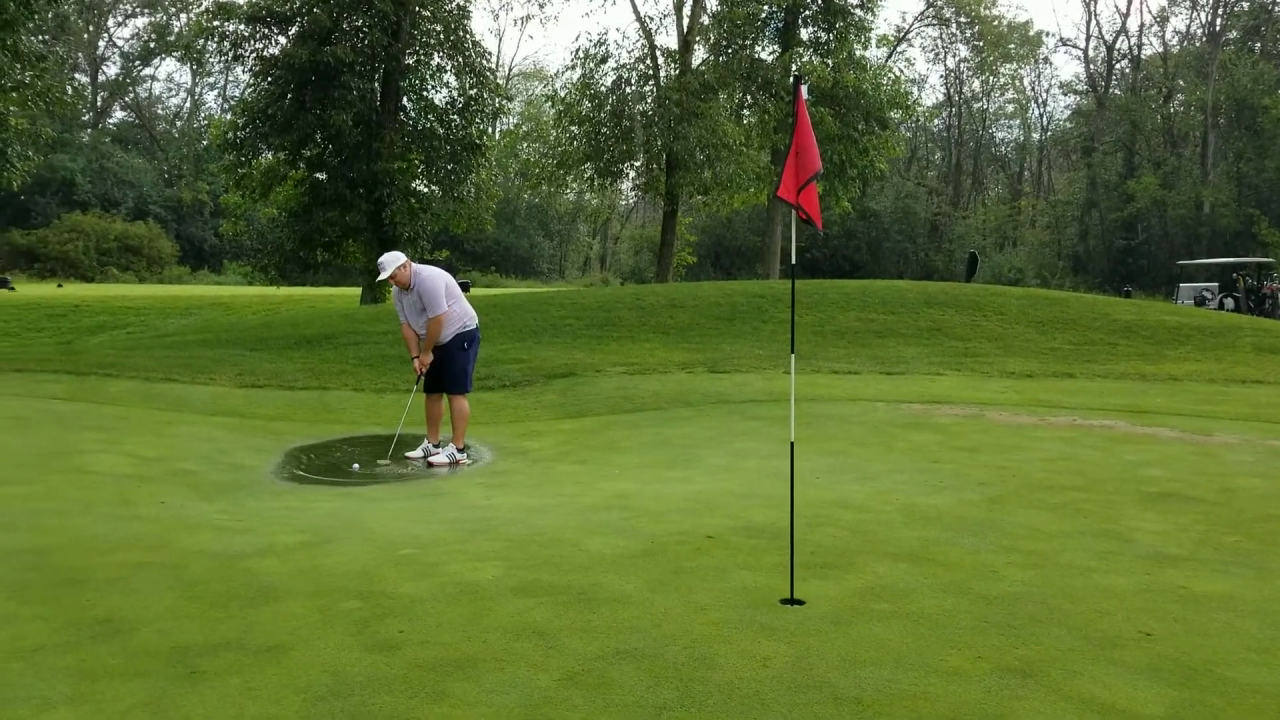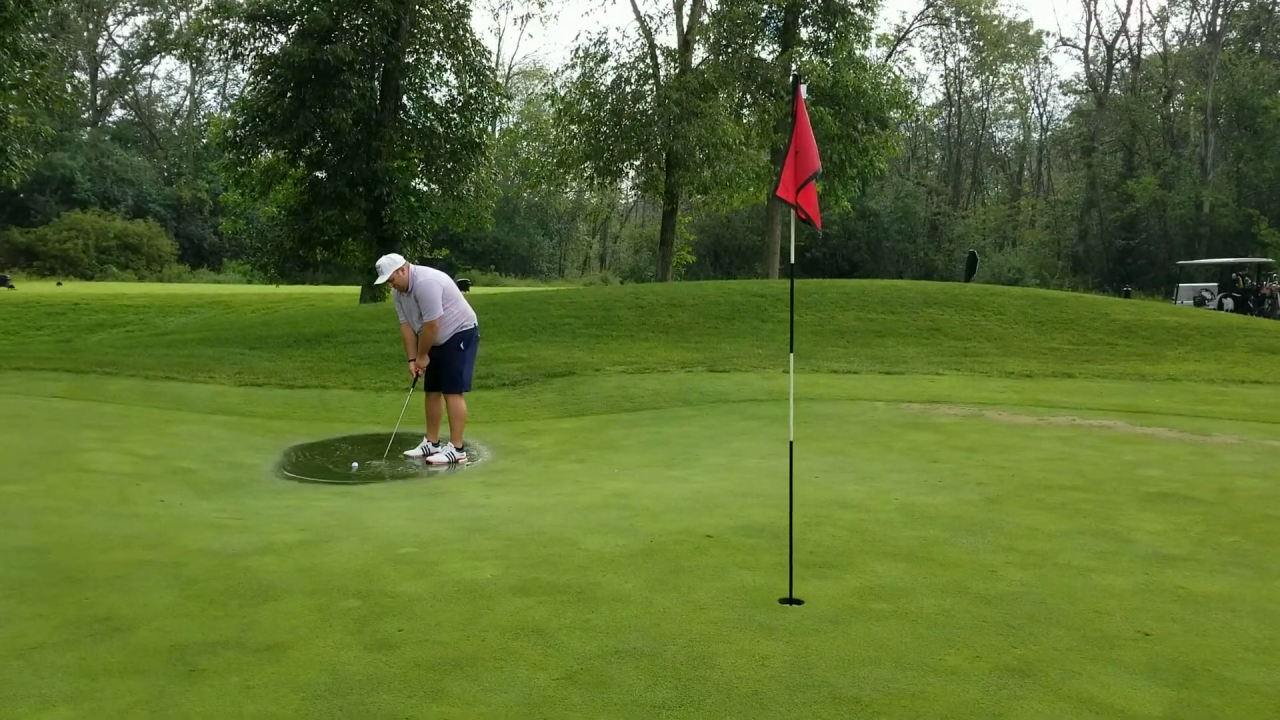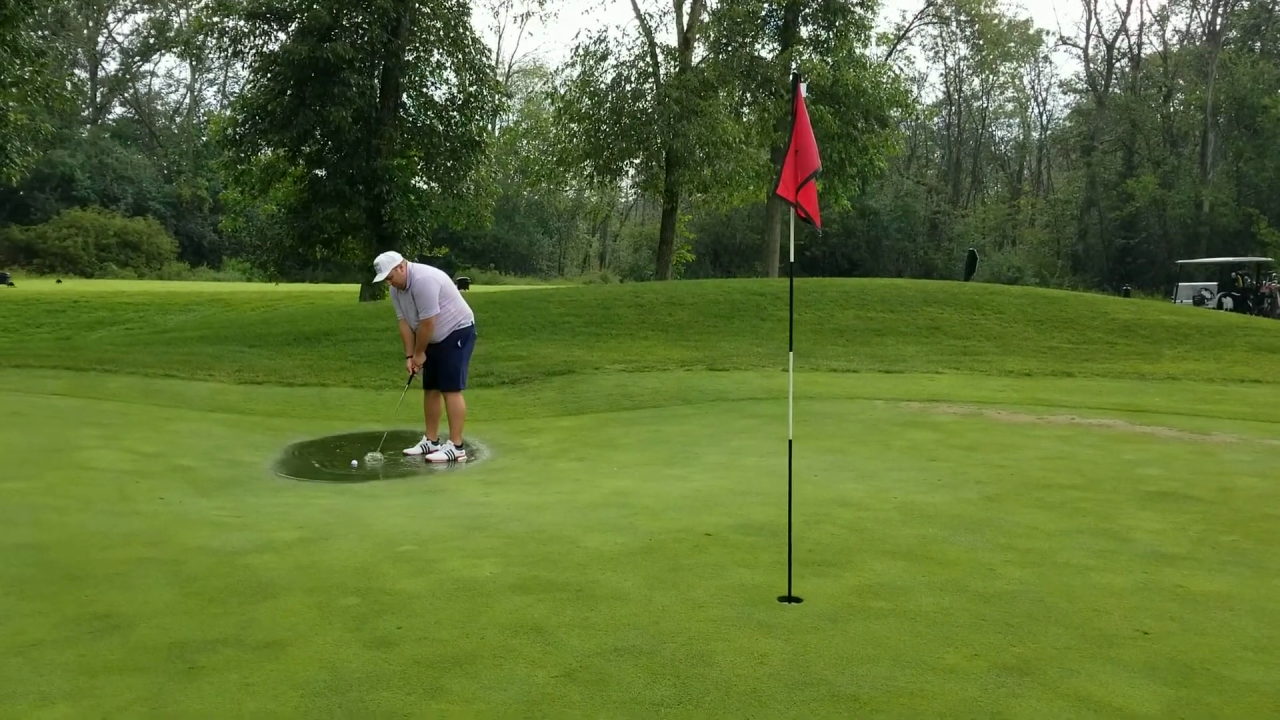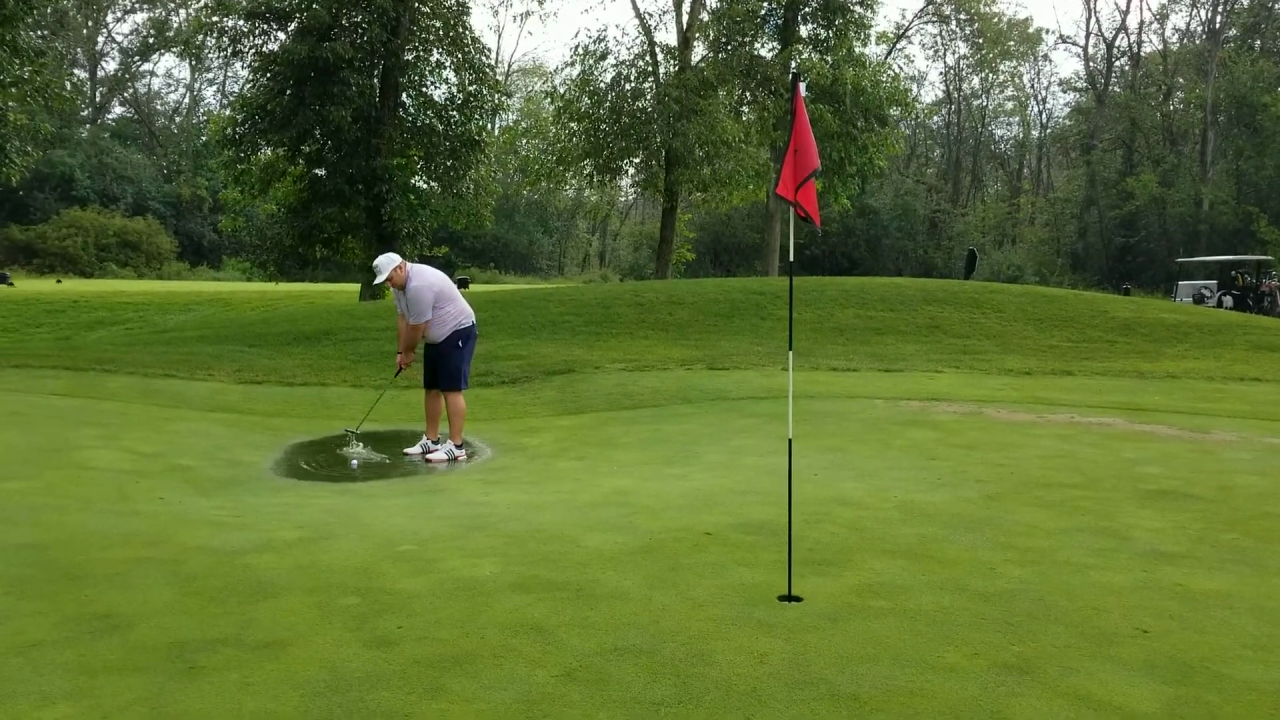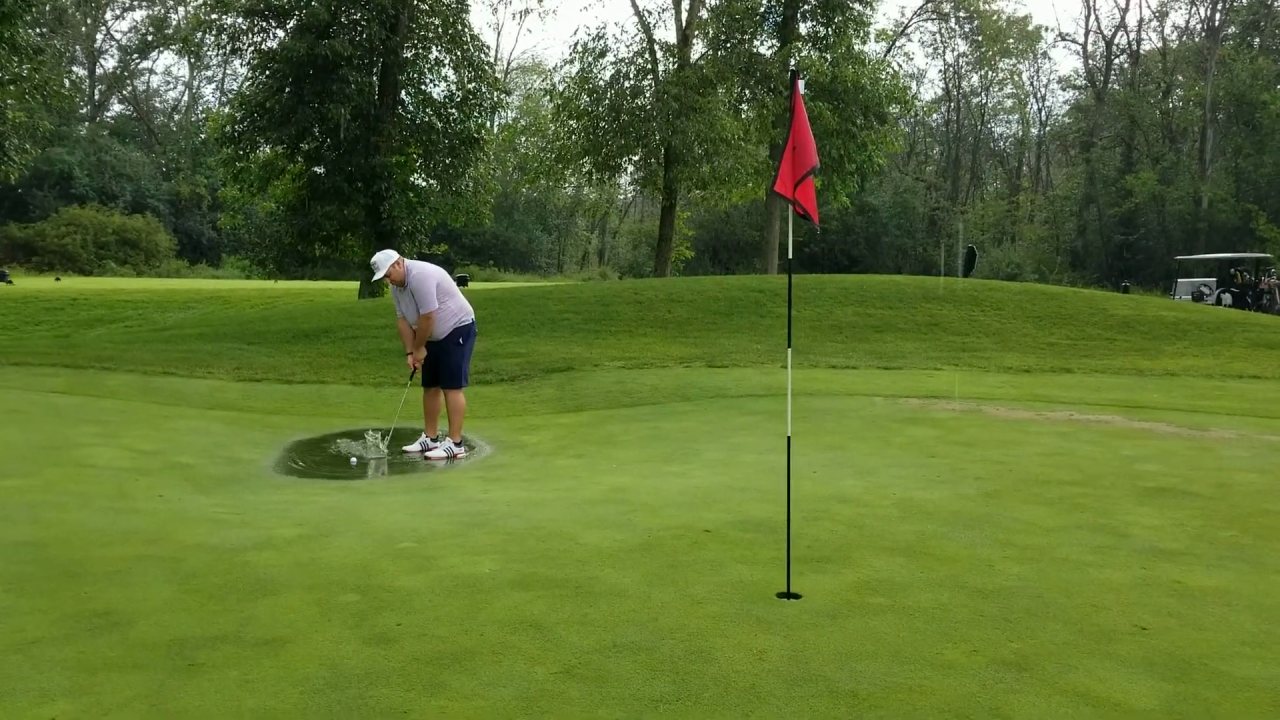
dt=0.3s
person 1, frame 1
left shoulder: (429, 279)
right shoulder: (398, 292)
left elbow: (437, 320)
right elbow: (407, 326)
left wrist: (426, 352)
right wrist: (415, 357)
left hip: (461, 335)
right hip: (436, 343)
left knee: (456, 392)
right knee: (432, 392)
left ankle: (458, 450)
right ankle: (432, 444)
person 1, frame 2
left shoulder: (426, 283)
right shoulder: (399, 292)
left elbow: (431, 325)
right elbow: (407, 325)
left wrist: (422, 356)
right wrist: (412, 359)
left hip: (460, 335)
right hip: (437, 341)
left knee: (453, 392)
right knee: (432, 391)
left ankle: (457, 449)
right ankle: (431, 443)
person 1, frame 3
left shoulder: (423, 280)
right shoulder: (396, 288)
left elbow: (427, 323)
right elbow: (404, 322)
left wrist: (419, 353)
right wrist: (409, 355)
left hip: (457, 333)
right hip: (435, 339)
left knee: (451, 389)
right knee: (431, 389)
left ankle: (456, 446)
right ankle: (431, 441)
person 1, frame 4
left shoulder: (419, 285)
right shoulder: (400, 285)
left elbow: (416, 327)
right elbow: (403, 319)
left wrist: (408, 353)
right wrist: (401, 352)
left hip: (458, 333)
right hip: (436, 338)
left knee: (451, 389)
right knee: (432, 388)
left ankle: (456, 446)
right ankle: (431, 441)
person 1, frame 5
left shoulder: (420, 276)
right shoulder: (397, 285)
left elbow: (427, 318)
right elbow: (403, 320)
left wrist: (420, 349)
right wrist: (410, 353)
left hip: (458, 330)
right hip: (434, 337)
left knee: (452, 387)
right knee: (430, 387)
left ankle: (455, 443)
right ankle: (430, 438)
